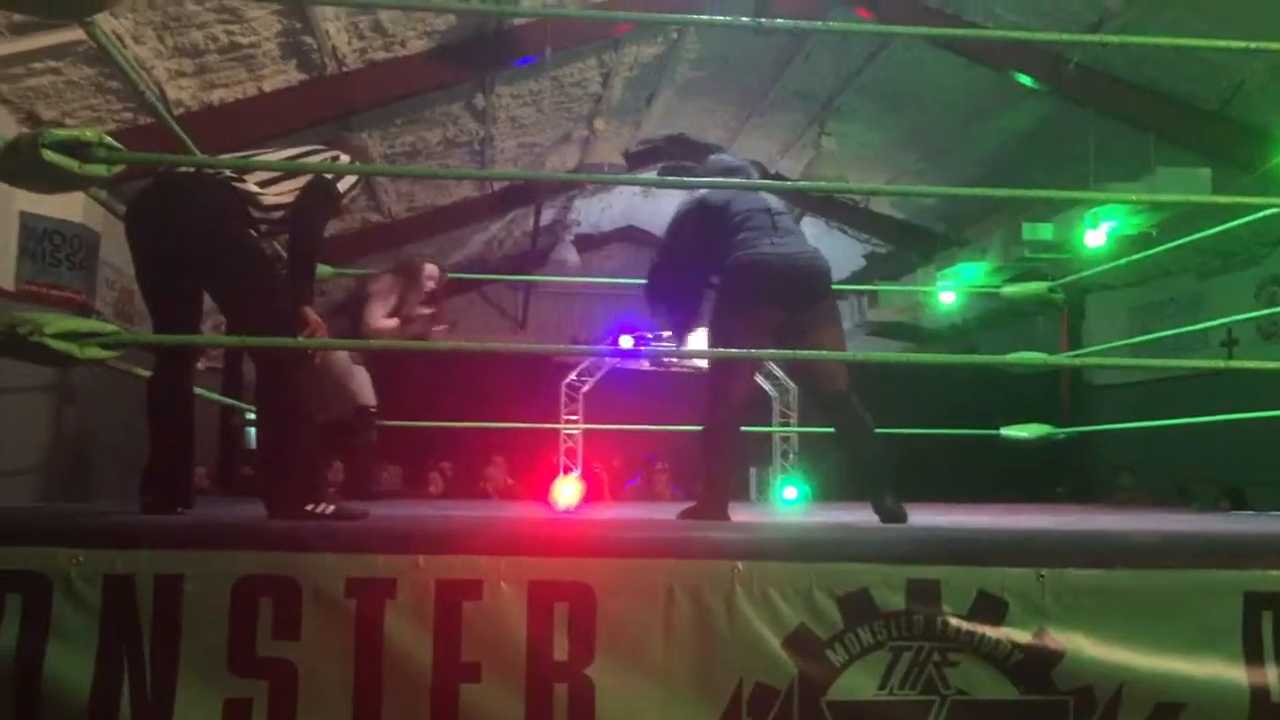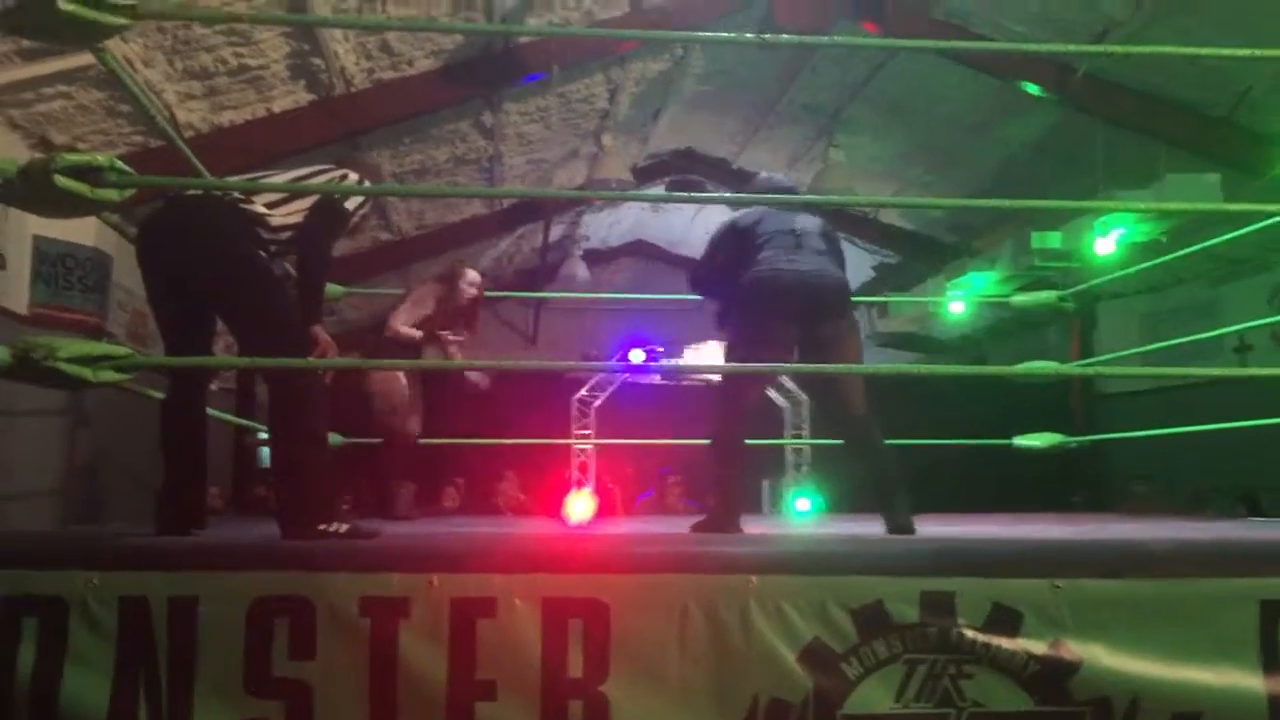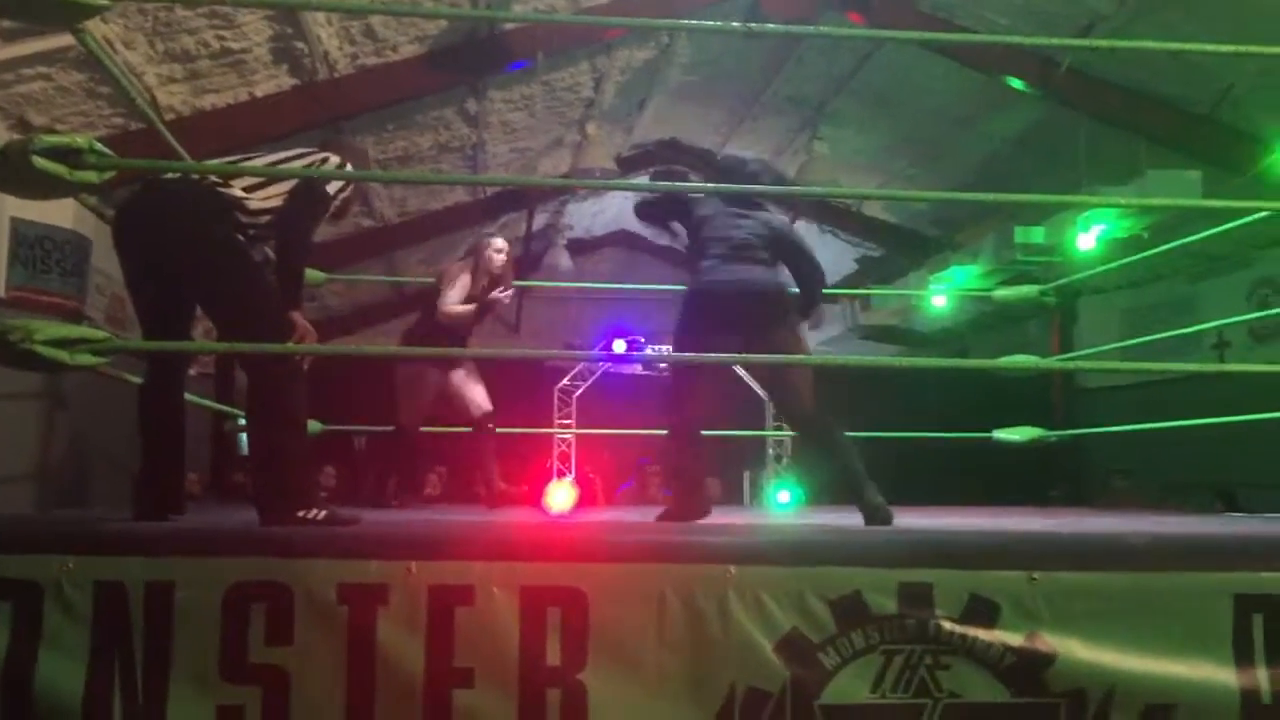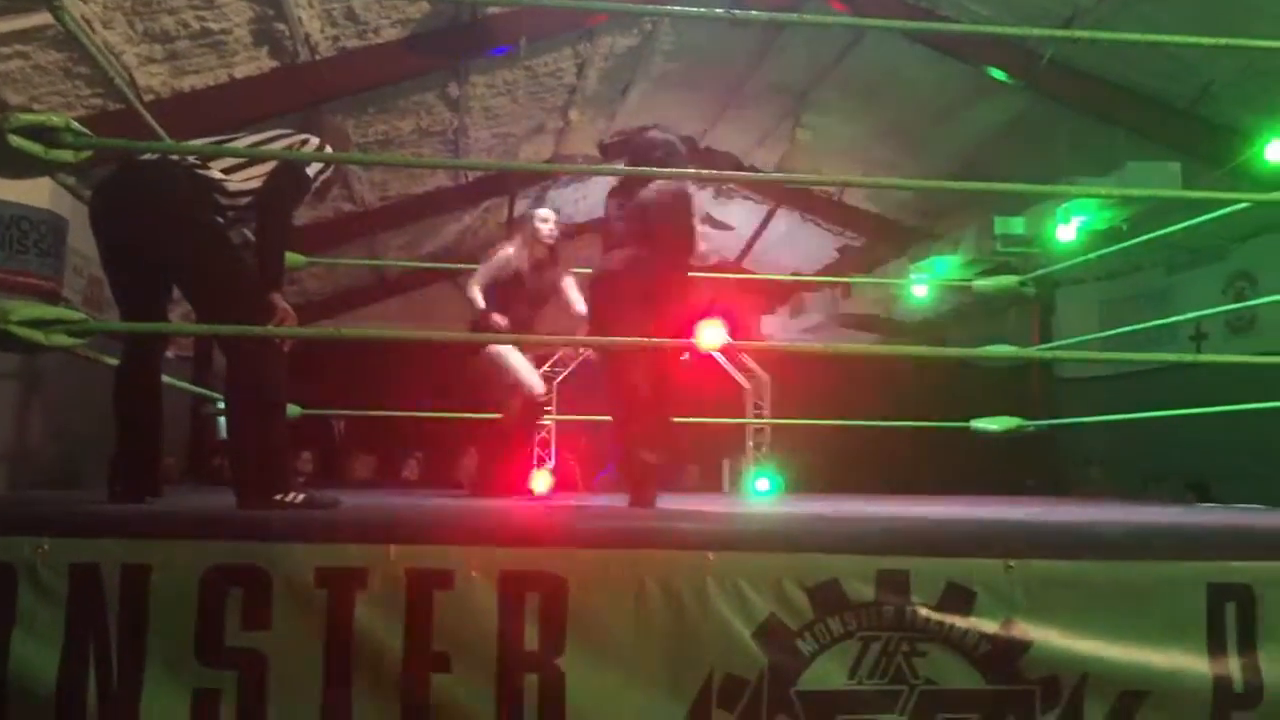
dt=0.3s
person 1, frame 1
left shoulder: (290, 160)
right shoulder: (346, 165)
right elbow: (307, 217)
right wrist: (302, 302)
left hip: (151, 203)
right hip: (211, 213)
left knee: (174, 353)
right knee: (283, 350)
left ankle: (163, 492)
right ankle: (297, 497)
person 1, frame 2
left shoulder: (302, 179)
right shoulder: (356, 185)
right elbow: (315, 238)
right wrist: (312, 322)
left hip: (161, 228)
right hip: (221, 234)
left knee: (188, 374)
right knee: (295, 371)
left ankle: (178, 515)
right ankle: (310, 517)
person 1, frame 3
left shoulder: (284, 164)
right shoulder: (338, 168)
right elbow: (296, 221)
right wrist: (291, 308)
left hip: (139, 210)
right hip: (198, 219)
left knee: (166, 359)
right knee: (274, 356)
left ankle: (155, 500)
right ankle: (289, 504)
person 1, frame 4
left shoulder: (265, 145)
right shoulder: (317, 148)
right elbow: (276, 203)
right wrist: (271, 289)
left hip: (116, 192)
right hip: (176, 199)
left knee: (142, 341)
right knee: (253, 339)
left ankle: (130, 481)
right ankle: (266, 488)
person 2, frame 1
left shoulder: (702, 202)
right shoulder: (772, 201)
left elbow: (672, 267)
left wrist: (677, 314)
left hip: (754, 281)
right hip: (811, 275)
left knee: (726, 400)
right knee: (837, 396)
left ankle: (713, 503)
right ankle: (885, 496)
person 2, frame 2
left shoulder: (745, 221)
right shoulder: (820, 225)
left elbow: (704, 279)
left wrist: (729, 304)
left hip: (768, 297)
right hip: (829, 299)
left knee: (734, 414)
right knee: (855, 417)
left ankle: (724, 514)
right ankle: (896, 511)
person 2, frame 3
left shoulder: (699, 205)
right shoulder: (773, 220)
left elbow: (645, 208)
right elbow: (813, 277)
right wrist: (799, 315)
left hip: (711, 303)
right hip: (769, 302)
left knee: (686, 409)
right knee: (805, 413)
left ankle: (689, 497)
right ankle: (867, 494)
person 2, frame 4
left shoulder: (617, 195)
right shoulder: (670, 191)
left hip: (610, 288)
right hip: (655, 290)
left knee: (625, 396)
right knee: (659, 392)
left ankle: (641, 484)
right ankle: (648, 466)
person 3, frame 1
left shoulder: (399, 292)
right shoulder: (390, 285)
left elbow: (395, 335)
right elbow: (371, 326)
left wrist: (423, 330)
right wrist: (407, 319)
left hip: (344, 346)
left knee: (342, 416)
right knee: (366, 408)
right ankle: (364, 482)
person 3, frame 2
left shoulder: (455, 311)
right shoulder: (429, 296)
left elbow: (450, 348)
right elbow: (392, 328)
left wrist: (467, 374)
right wrist: (432, 337)
left hip: (409, 363)
right hip: (386, 361)
left knee: (408, 434)
right knee: (401, 433)
right ankle: (388, 503)
person 3, frame 3
left shoulder: (489, 285)
right shoulder: (462, 273)
right elbow: (445, 312)
right wrist: (484, 306)
left hip: (453, 355)
left knee: (484, 415)
right knee: (409, 426)
left ankle: (493, 487)
person 3, frame 4
left shoulder: (553, 269)
right shoulder: (511, 254)
left elbow: (578, 304)
right elbow: (473, 286)
right wrist: (487, 316)
left hip: (519, 339)
right hip: (494, 337)
left knee: (520, 410)
right knee: (536, 395)
left ankle: (486, 477)
